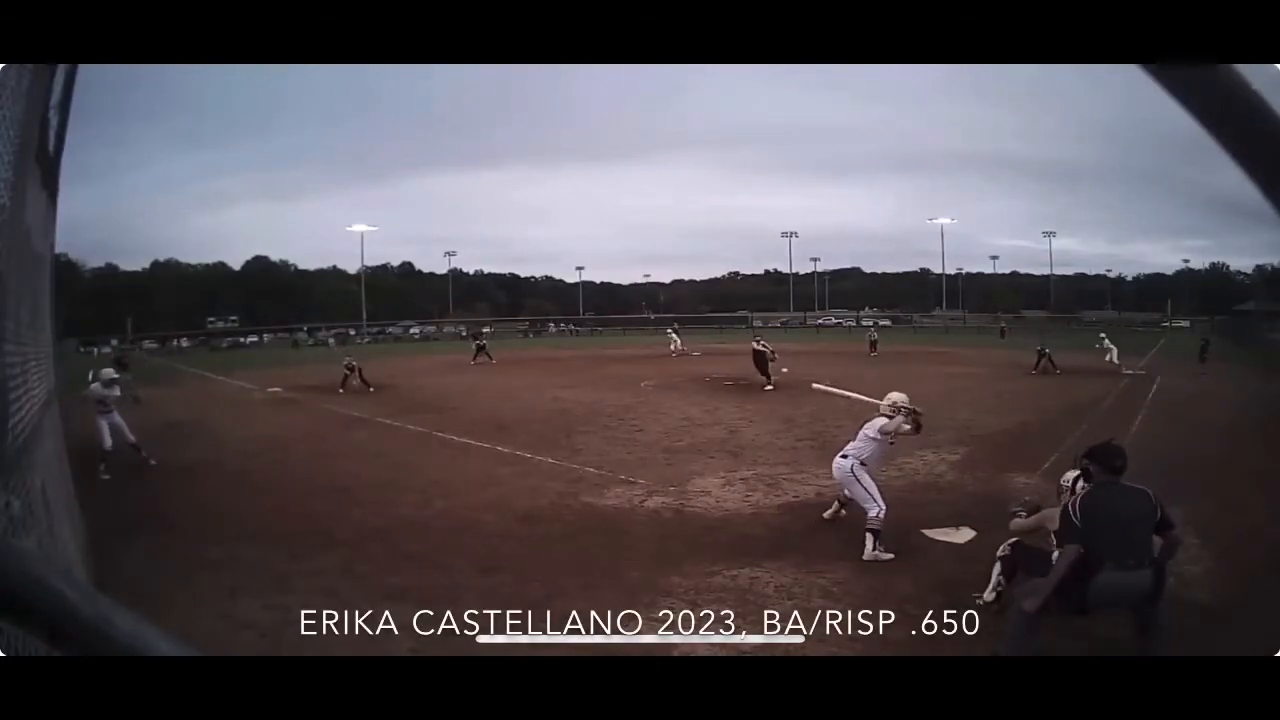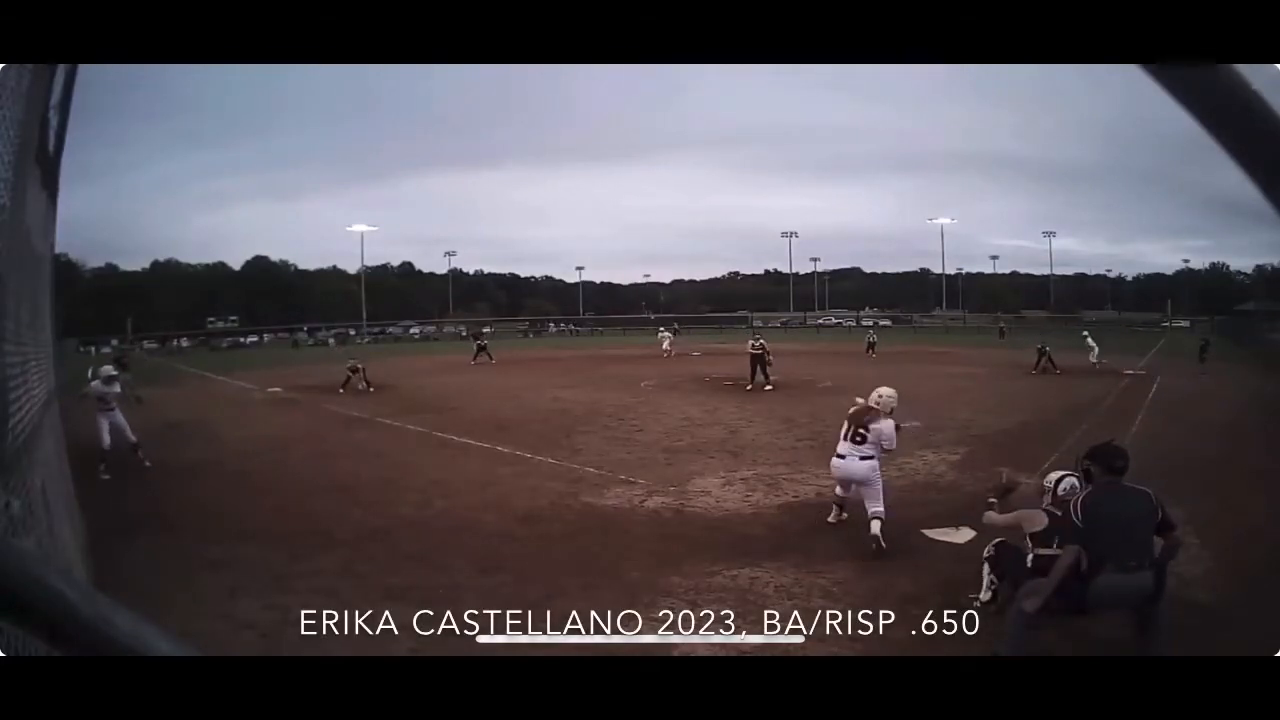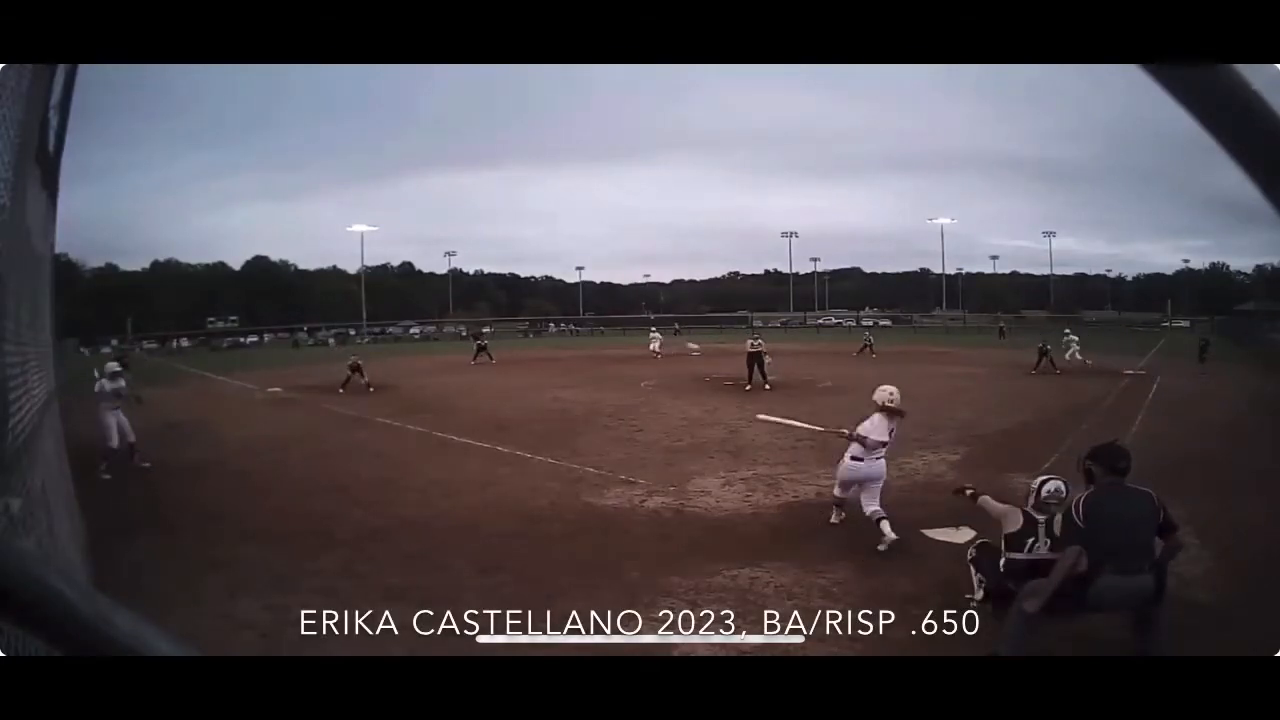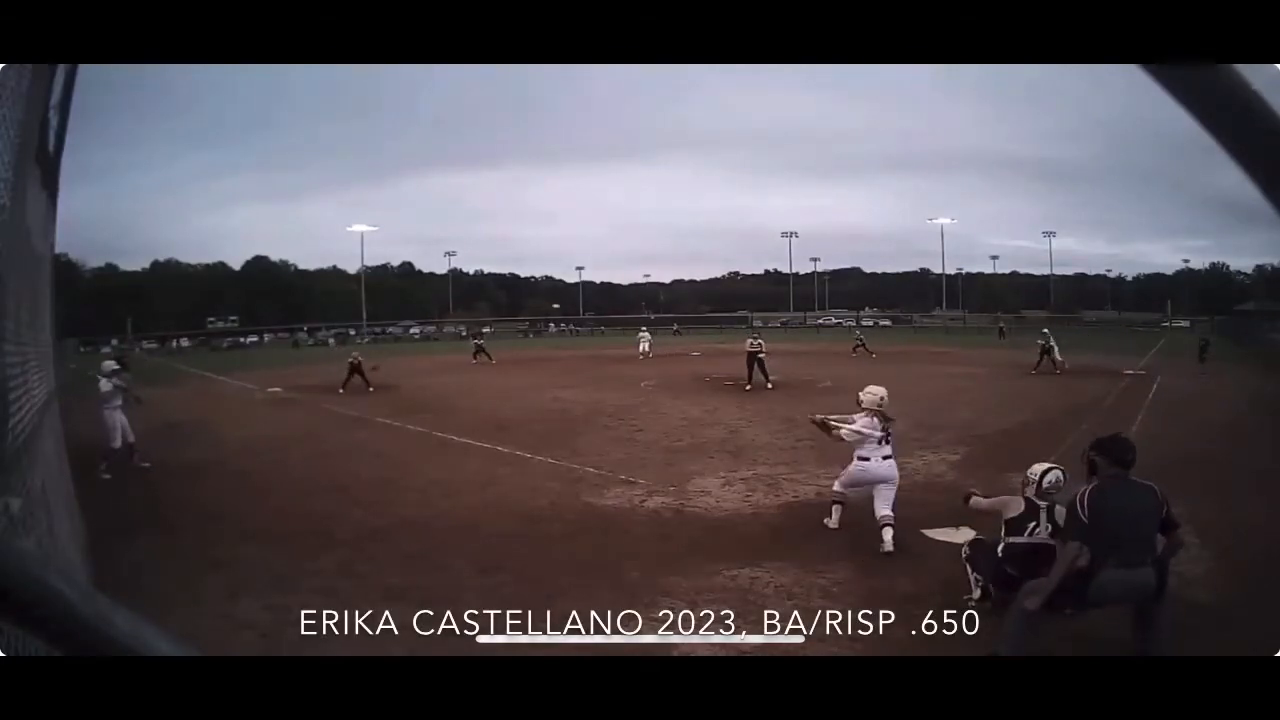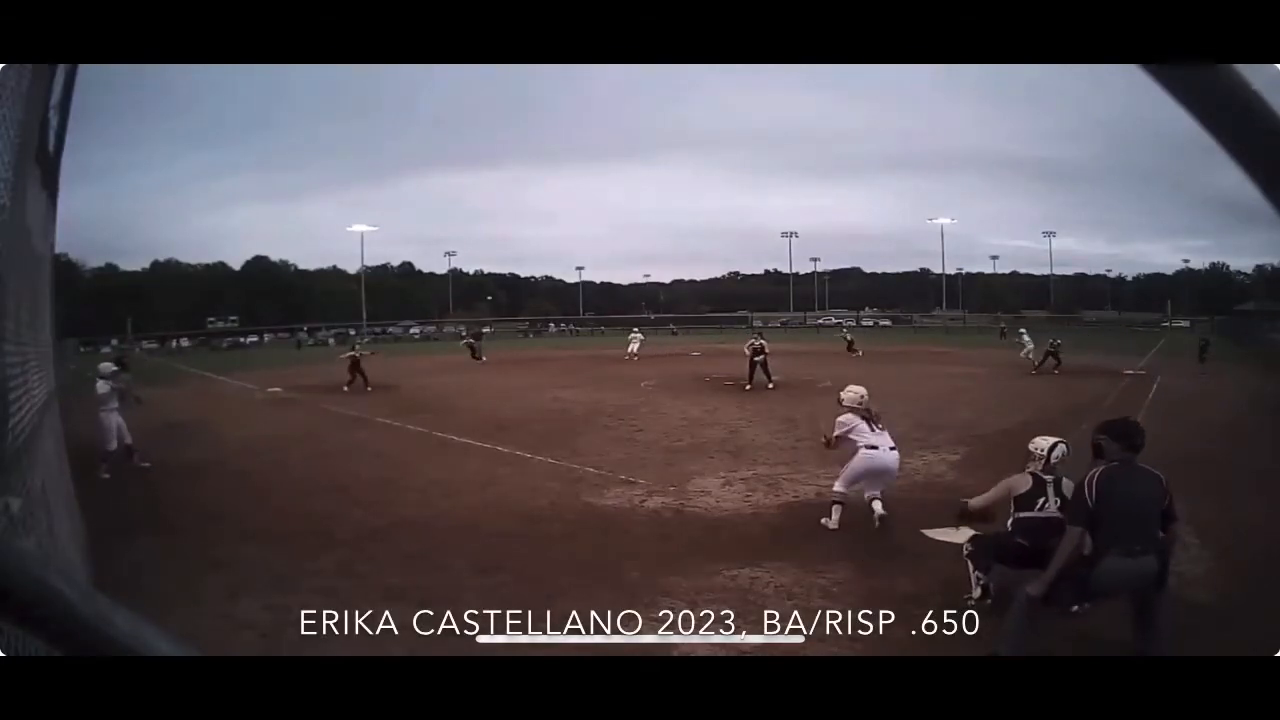
dt=0.2s
person 1, frame 1
left shoulder: (1080, 502)
right shoulder: (1146, 497)
left elbow: (1069, 555)
right elbow: (1173, 540)
left wrist: (1039, 597)
left hip: (1101, 586)
right hip: (1145, 585)
left knee: (1028, 596)
left ankle: (1011, 652)
right ankle: (1150, 649)
person 1, frame 2
left shoulder: (1082, 502)
right shoulder: (1147, 498)
left elbow: (1070, 556)
right elbow: (1174, 541)
left wrist: (1039, 598)
left hip: (1102, 587)
right hip: (1145, 586)
left knee: (1028, 596)
left ankle: (1009, 652)
right ankle: (1150, 649)
person 1, frame 3
left shoulder: (1083, 504)
right shoulder: (1149, 499)
left elbow: (1070, 557)
right elbow: (1175, 543)
left wrist: (1040, 598)
left hip: (1101, 589)
right hip: (1146, 588)
left knee: (1029, 595)
left ankle: (1008, 652)
right ankle: (1150, 650)
person 1, frame 4
left shoulder: (1088, 496)
right shoulder: (1152, 493)
left elbow: (1072, 552)
right elbow: (1175, 540)
left wrist: (1041, 595)
left hip: (1104, 582)
right hip: (1147, 582)
left knee: (1030, 596)
left ankle: (1008, 652)
person 1, frame 5
left shoulder: (1096, 480)
right shoulder: (1157, 481)
left elbow: (1074, 538)
right elbow: (1170, 533)
left wrist: (1044, 582)
left hip: (1107, 569)
right hip: (1150, 569)
left knee: (1032, 594)
left ankle: (1008, 651)
